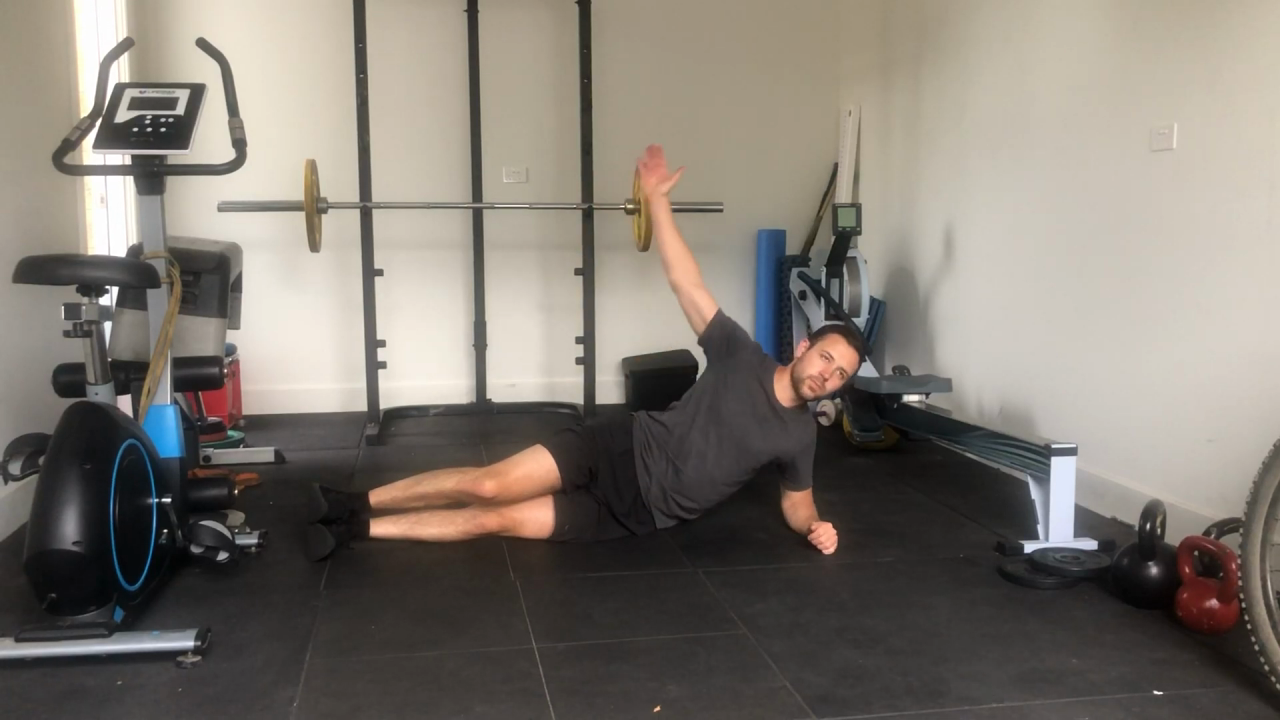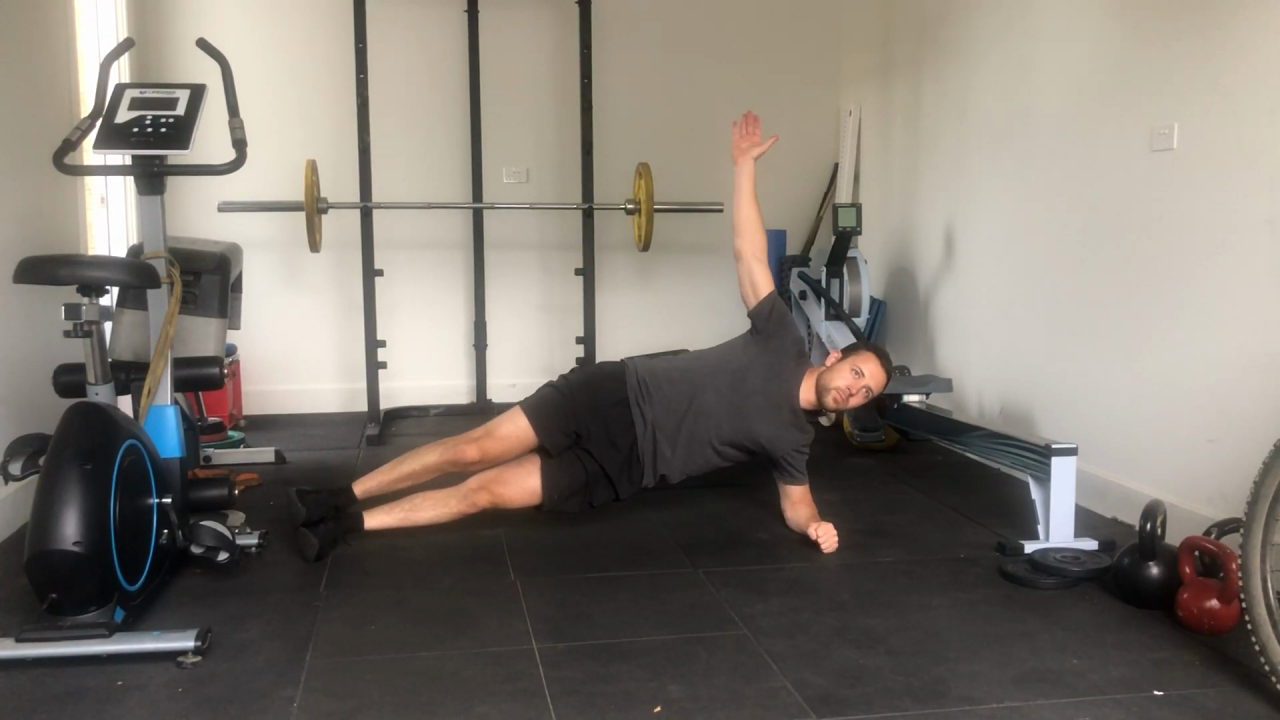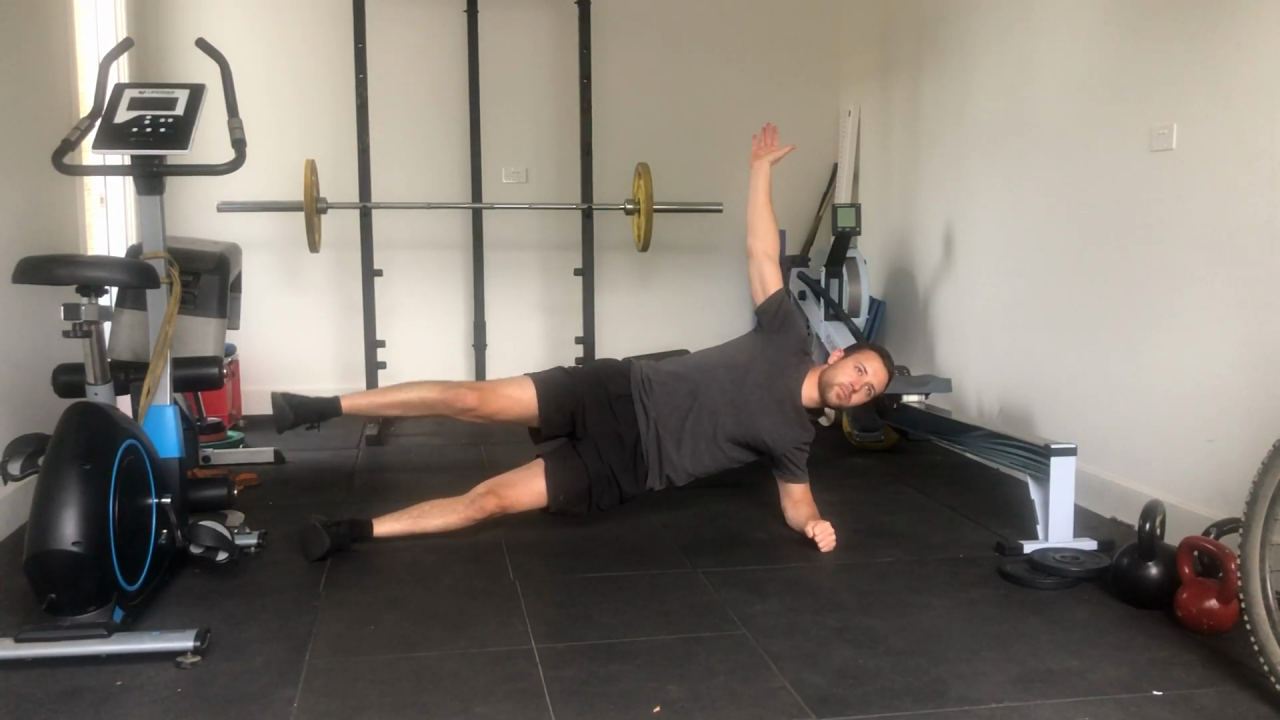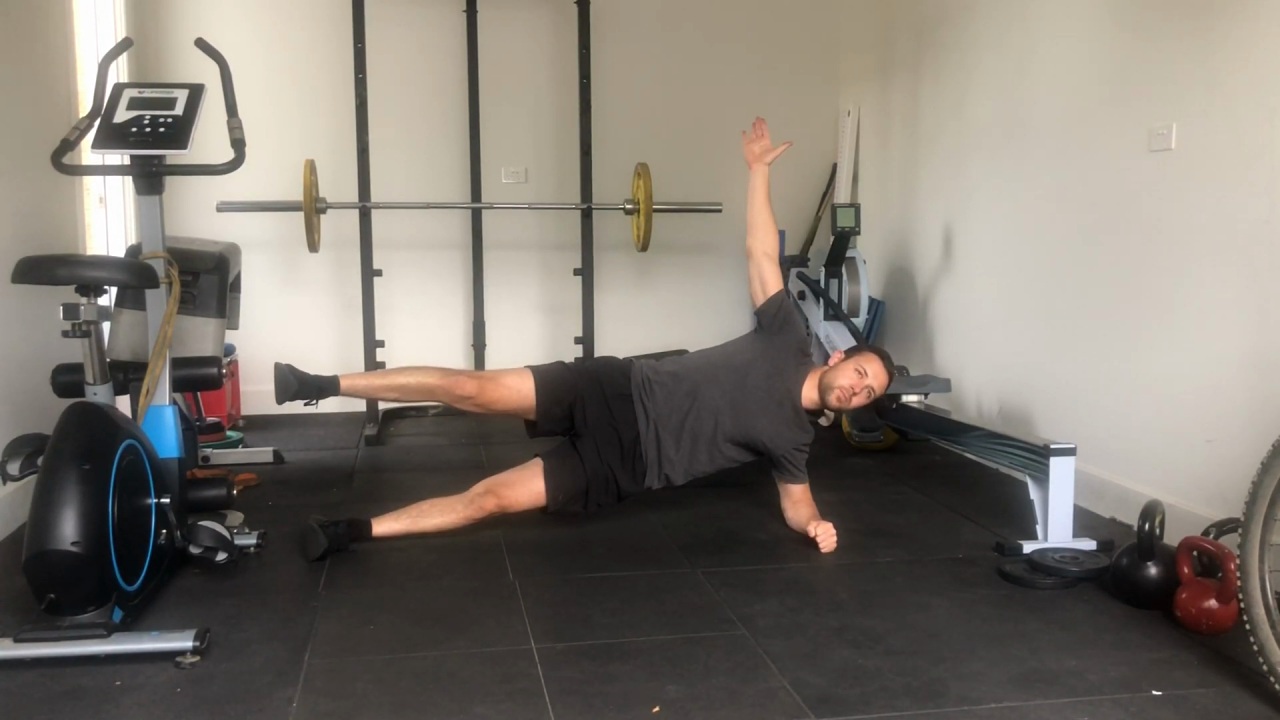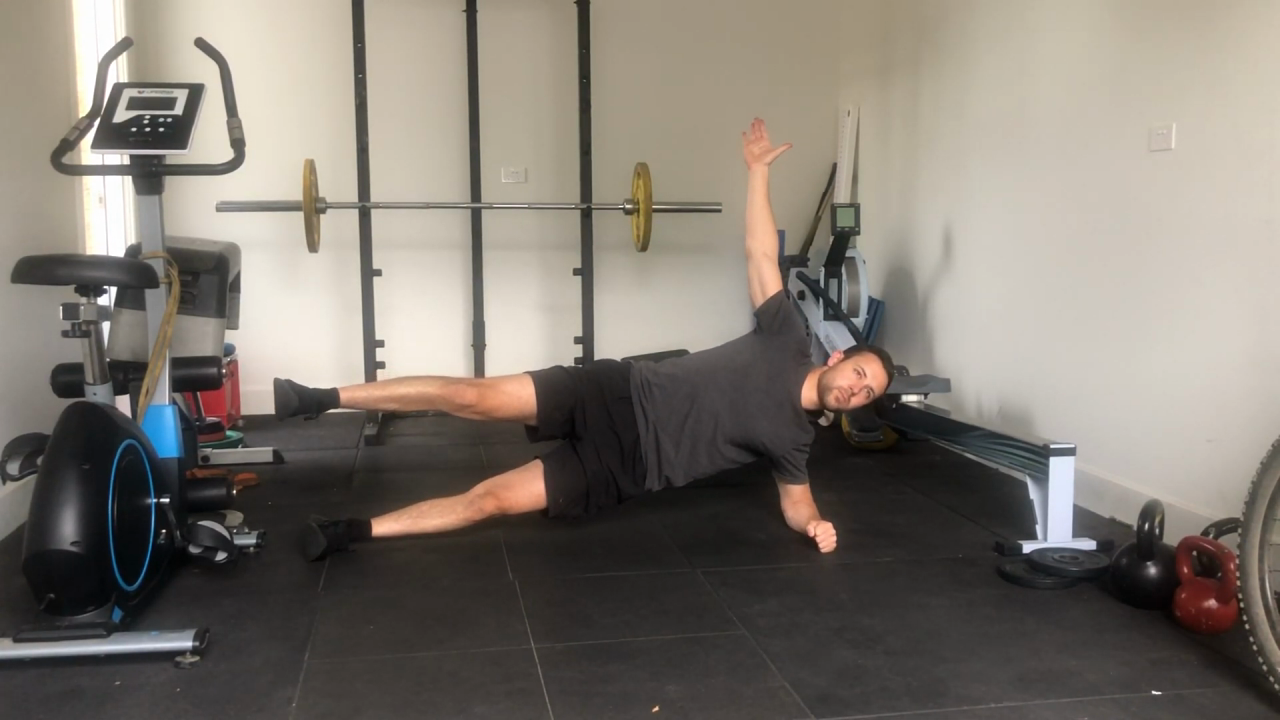
dt=1s
person 1, frame 1
left shoulder: (798, 436)
right shoulder: (740, 356)
left elbow: (796, 502)
right elbow: (685, 283)
left wrist: (816, 527)
right wrist: (658, 198)
left hip: (642, 511)
right hip: (623, 447)
left knee: (495, 520)
right knee: (492, 486)
left ankle: (360, 529)
right ankle: (356, 505)
person 1, frame 2
left shoulder: (793, 436)
right shoulder: (784, 342)
left elbow: (795, 499)
right elbow: (748, 253)
left wrist: (816, 525)
right wrist: (744, 163)
left hip: (624, 459)
right hip: (613, 395)
left knee: (485, 492)
right knee: (476, 451)
left ankle: (347, 524)
right ankle: (341, 501)
person 1, frame 3
left shoulder: (794, 435)
right shoulder: (787, 338)
left elbow: (795, 499)
right elbow: (762, 251)
left wrist: (815, 525)
right wrist: (761, 168)
left hip: (626, 462)
right hip: (618, 394)
left knee: (491, 499)
right knee: (475, 400)
left ankle: (353, 531)
right ankle: (324, 405)
person 1, frame 4
left shoulder: (793, 435)
right shoulder: (787, 339)
left elbow: (794, 499)
right elbow: (761, 253)
left wrist: (816, 525)
right wrist: (758, 170)
left hip: (624, 463)
right hip: (618, 394)
left knee: (489, 498)
right knee: (474, 389)
left ankle: (352, 531)
right ankle: (320, 385)
person 1, frame 5
left shoulder: (794, 436)
right shoulder: (787, 340)
left elbow: (794, 499)
right elbow: (761, 254)
left wrist: (816, 525)
right wrist: (757, 171)
left hip: (623, 466)
right hip: (617, 396)
left knee: (488, 500)
right knee: (474, 398)
left ankle: (350, 532)
right ankle: (320, 398)
